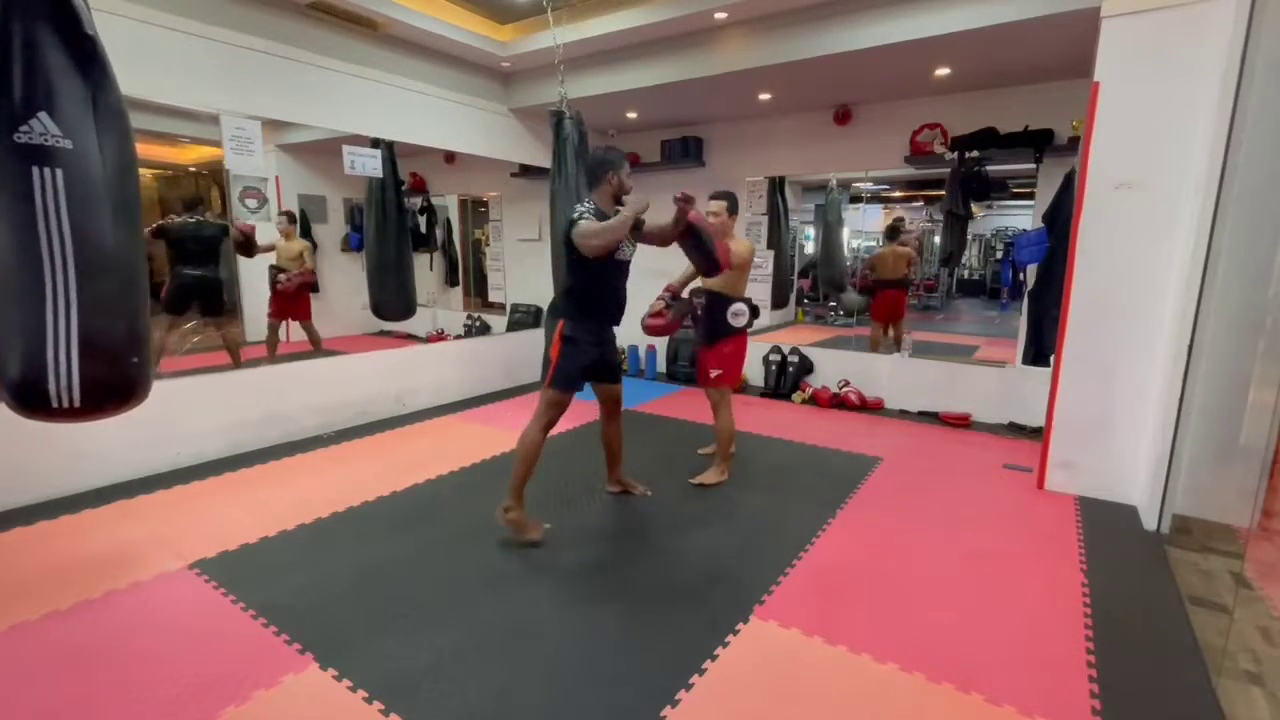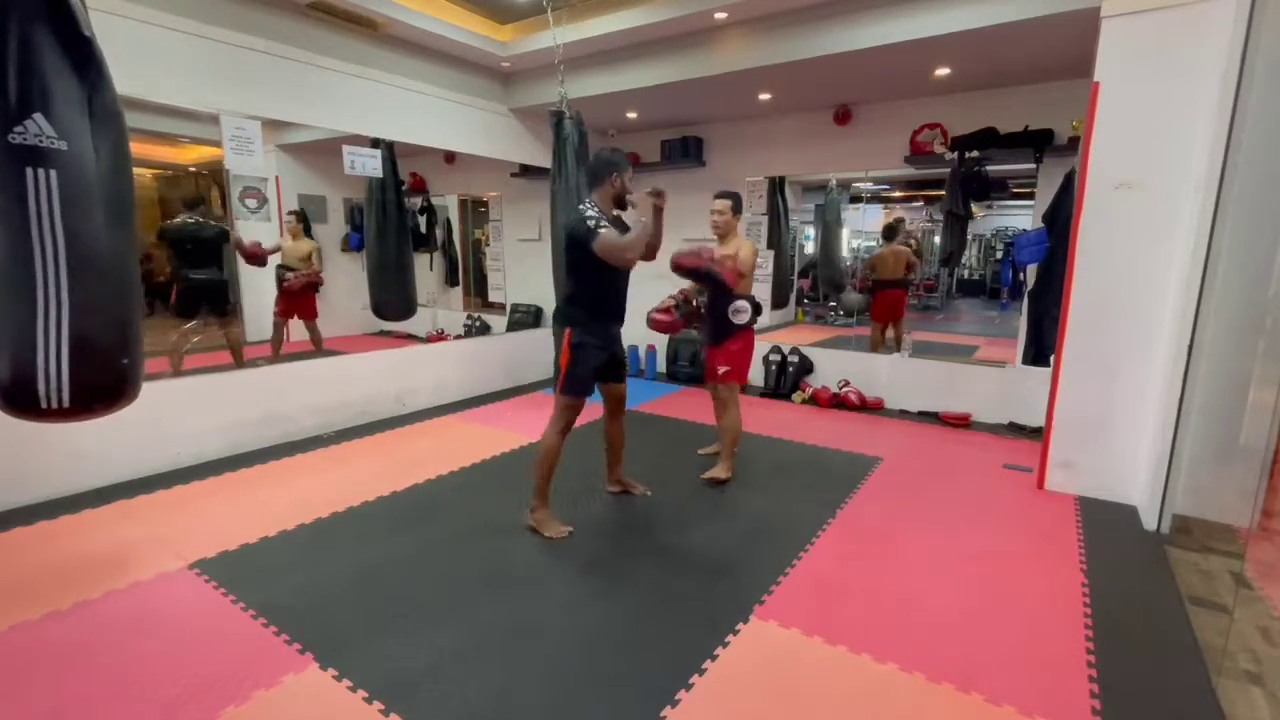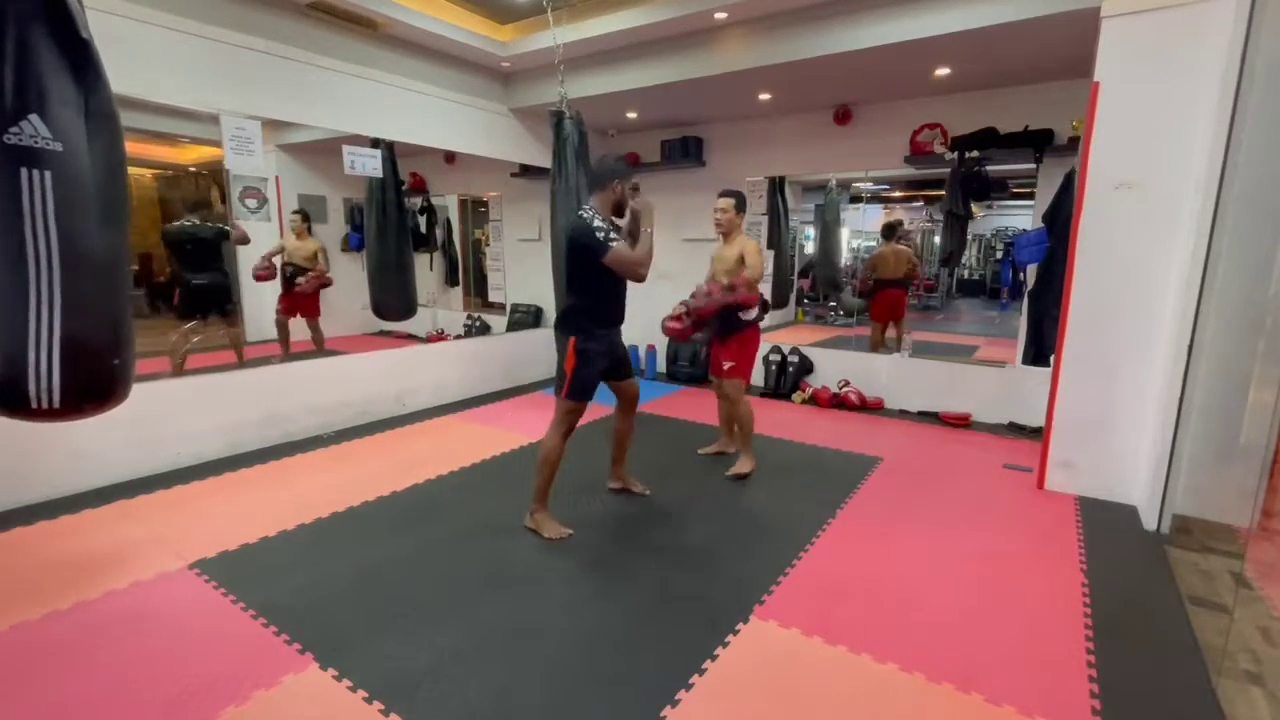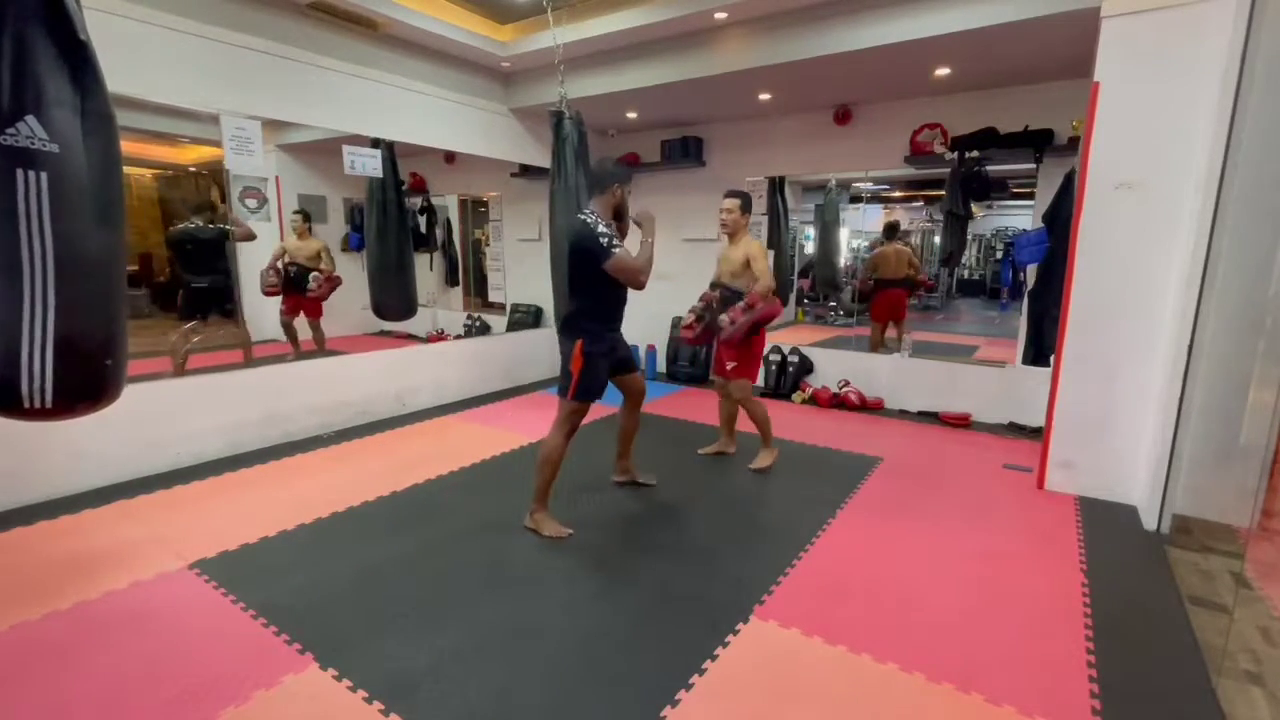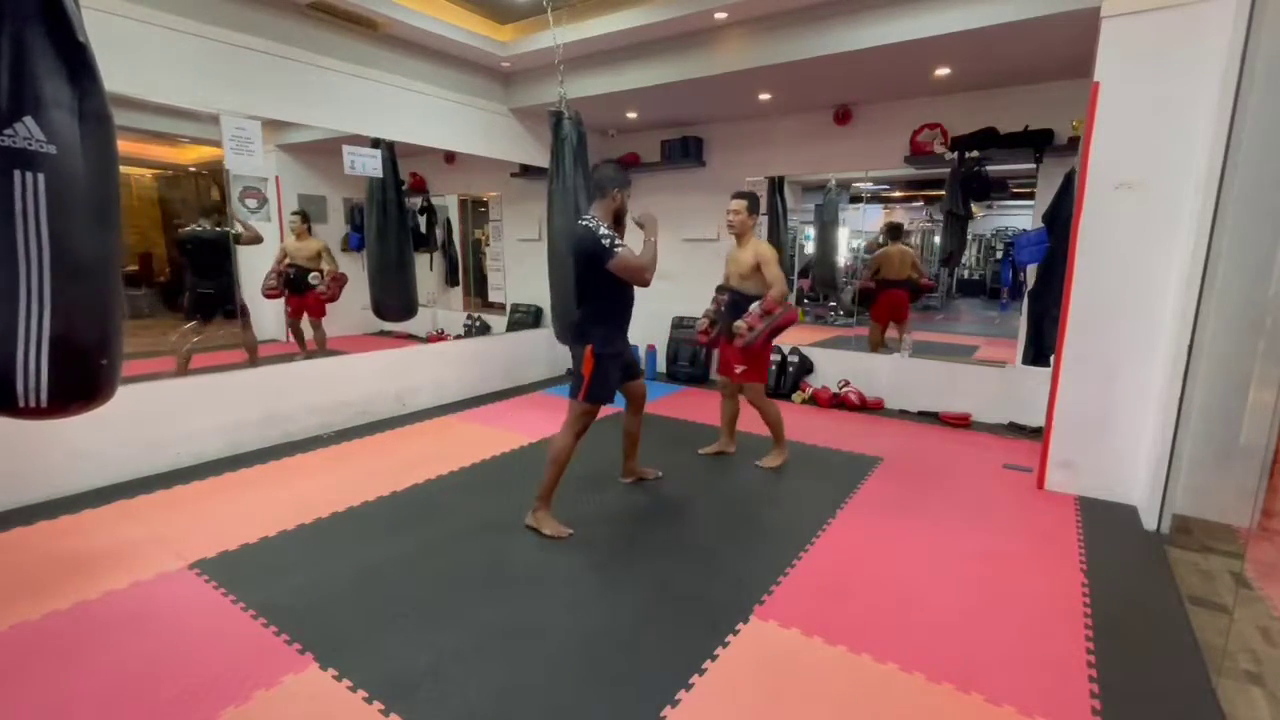
dt=0.1s
person 1, frame 1
left shoulder: (622, 216)
right shoulder: (584, 214)
left elbow: (665, 237)
right elbow: (591, 246)
left wrist: (681, 213)
right wrist: (627, 213)
left hip: (602, 328)
right hip: (573, 327)
left knee: (612, 404)
right knee: (548, 412)
left ankle: (615, 479)
right ankle: (513, 505)
person 1, frame 2
left shoulder: (616, 219)
right shoulder: (587, 218)
left elbow: (648, 253)
right elbow: (624, 255)
left wrist: (656, 213)
right wrist: (643, 214)
left hip: (608, 330)
right hip: (579, 331)
left knee: (617, 403)
right knee: (563, 418)
left ankle: (615, 478)
right ankle: (539, 507)
person 1, frame 3
left shoulder: (605, 223)
right shoulder: (589, 226)
left elbow: (626, 253)
right elbow: (639, 269)
left wrist: (632, 218)
right wrist: (646, 222)
left hip: (606, 332)
right hip: (581, 336)
left knee: (629, 398)
right knee: (565, 421)
left ankle: (617, 475)
right ankle: (538, 510)
person 1, frame 4
left shoulder: (602, 226)
right shoulder: (591, 231)
left elbow: (622, 260)
right elbow: (638, 277)
left wrist: (627, 223)
right wrist: (648, 233)
left hip: (607, 333)
right hip: (585, 338)
left knee: (636, 390)
right knee: (567, 422)
left ankle: (623, 467)
right ankle: (538, 511)
person 1, frame 5
left shoulder: (599, 231)
right shoulder: (595, 236)
left elbow: (626, 268)
right elbow: (643, 275)
left wrist: (627, 225)
right wrist: (651, 232)
left hip: (613, 336)
right hip: (596, 341)
left knee: (638, 395)
right knee: (577, 423)
left ankle: (630, 467)
right ankle: (541, 510)
person 2, frame 1
left shoulder: (743, 248)
left elbow: (731, 260)
right elbow: (683, 280)
right wrist: (665, 299)
left hip: (730, 333)
right hip: (708, 331)
left knee: (721, 398)
right knee: (713, 392)
left ankle: (720, 469)
right ankle: (725, 442)
person 2, frame 2
left shoulder: (744, 248)
right shoulder: (712, 251)
left elbow: (742, 268)
right elbow: (696, 283)
right wrist: (675, 300)
left hip: (735, 331)
right hip: (714, 330)
left knee: (728, 394)
right knee: (715, 390)
left ankle: (726, 464)
right ankle: (725, 442)
person 2, frame 3
left shoulder: (748, 246)
right shoulder: (719, 250)
left elbow: (756, 274)
right elbow: (709, 285)
left wrist: (725, 288)
left hip: (741, 328)
right hip: (721, 328)
left knee: (734, 391)
right knee: (720, 387)
left ankle: (747, 454)
right ankle: (727, 441)
person 2, frame 4
left shoulder: (754, 248)
right shoulder: (724, 251)
left elbow: (767, 283)
left hip: (747, 330)
left knee: (742, 393)
right knee: (722, 387)
left ankle: (769, 447)
right ankle: (726, 441)
person 2, frame 5
left shoulder: (762, 251)
right shoulder: (732, 252)
left elbow: (780, 289)
right wrist: (710, 317)
right hip: (730, 330)
left knee: (754, 394)
right knee: (726, 387)
left ankle: (780, 448)
right ankle: (726, 441)
